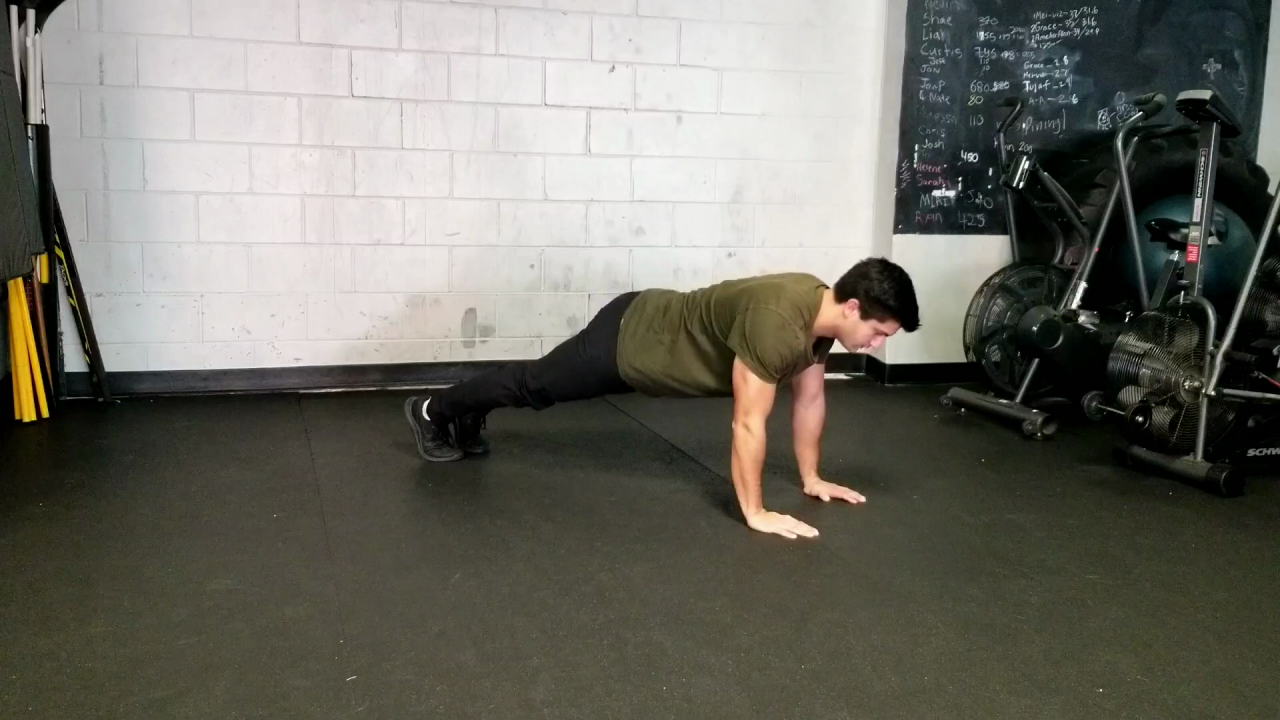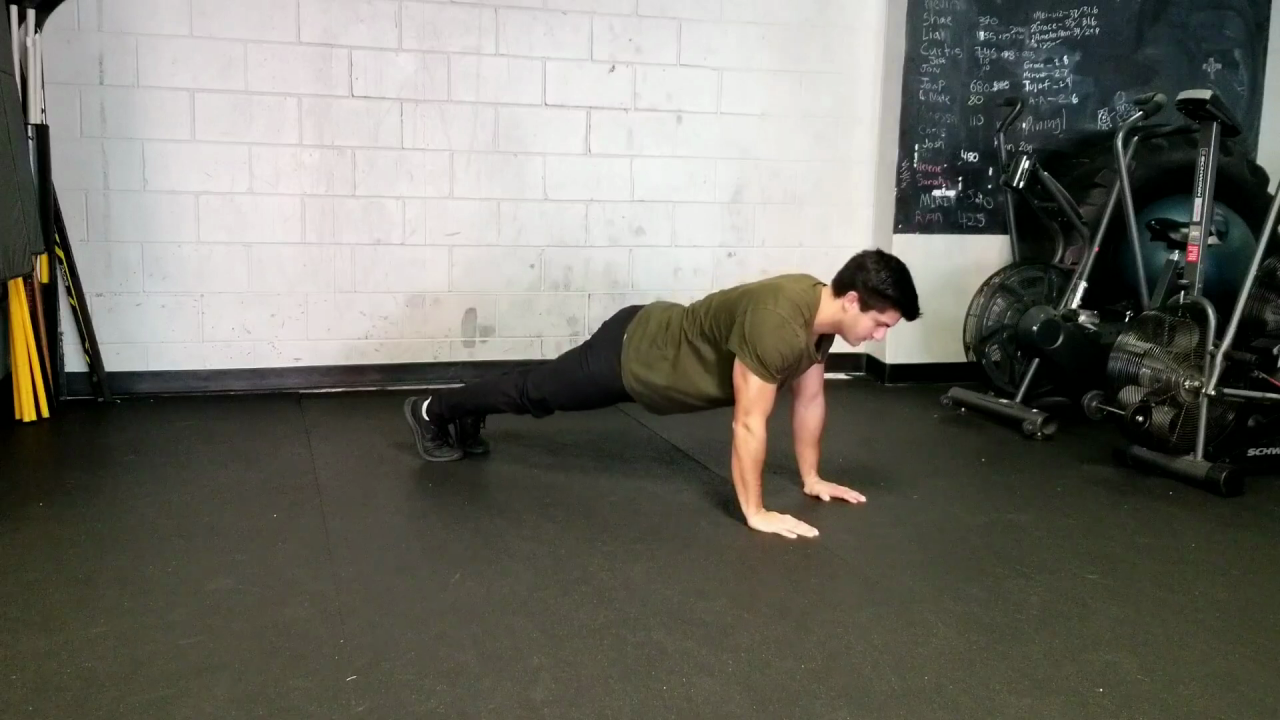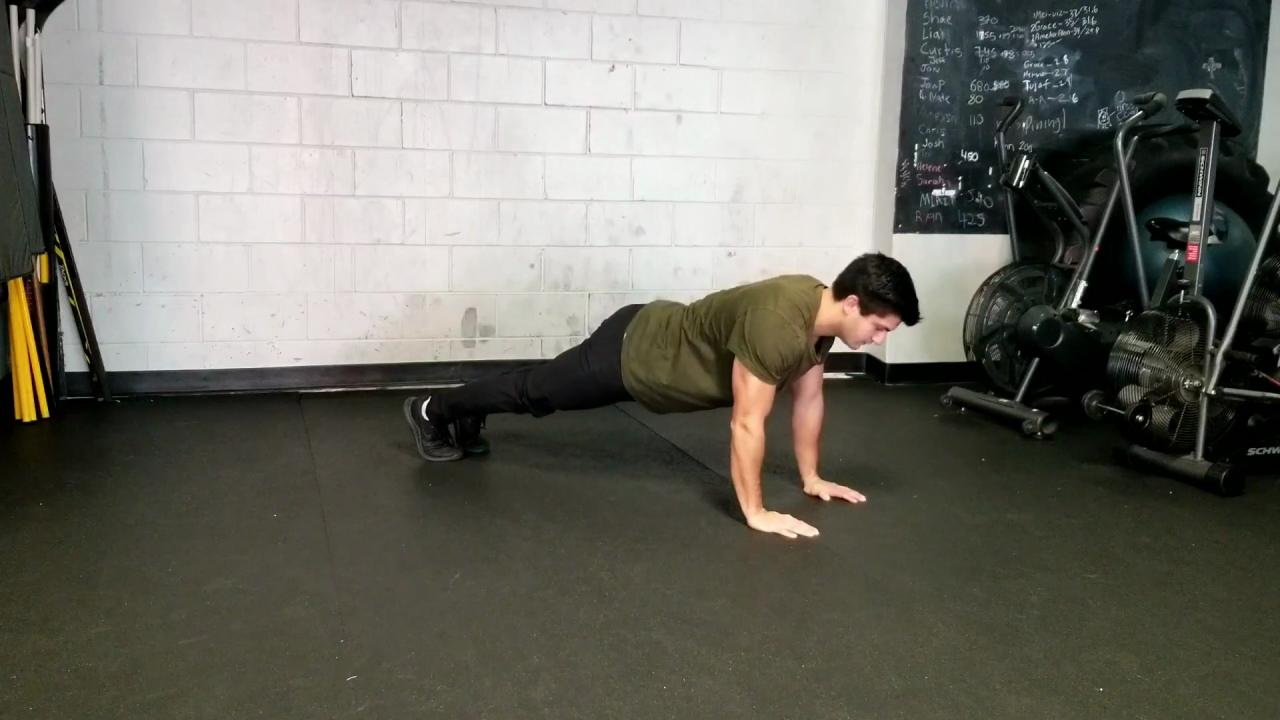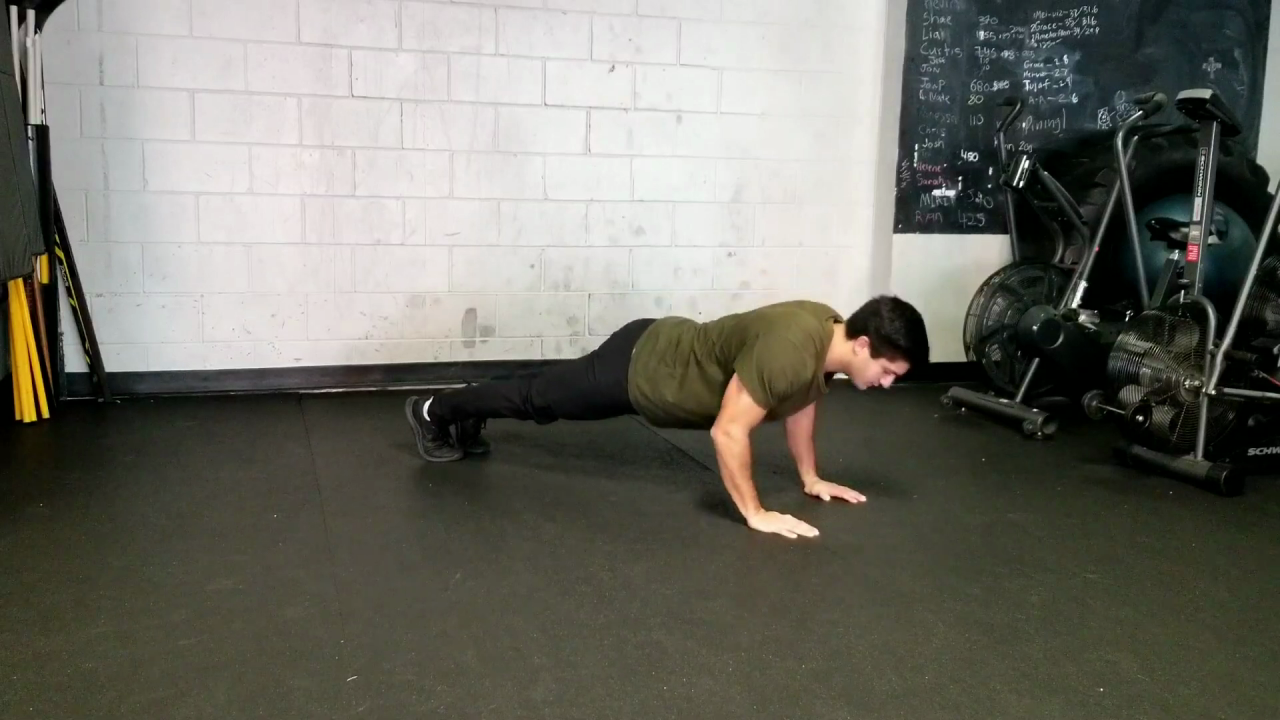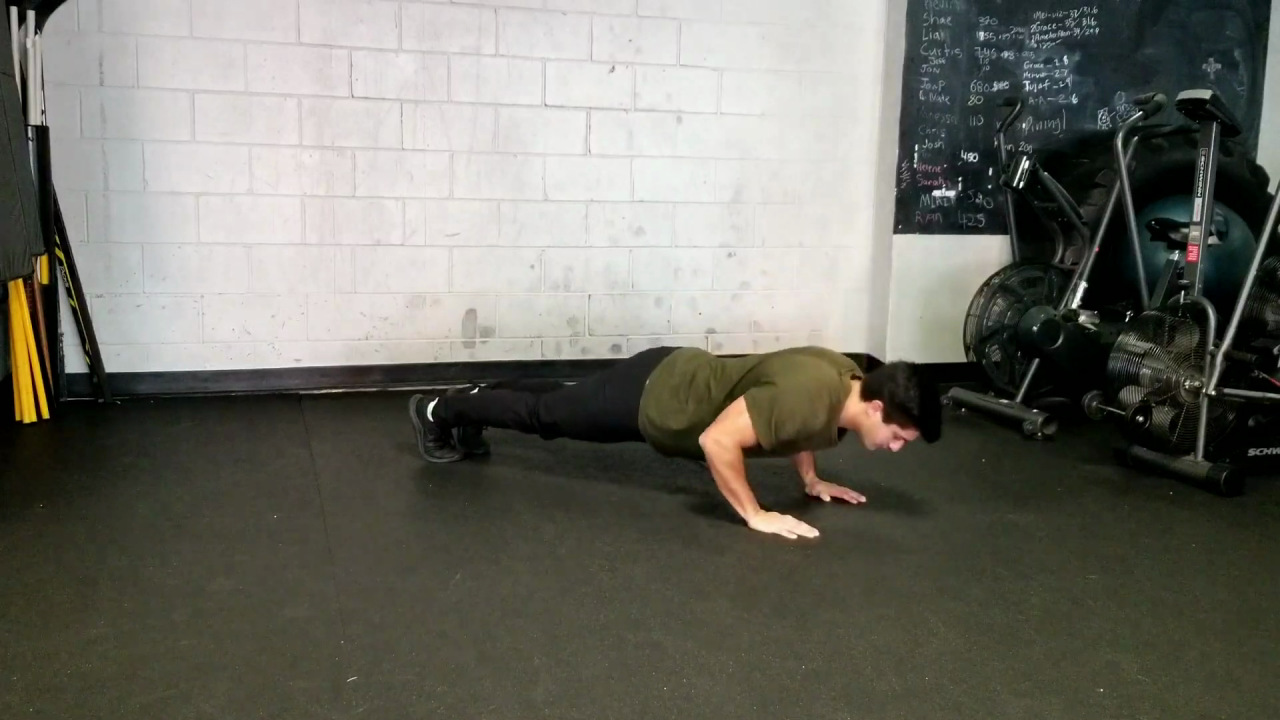
dt=0.5s
person 1, frame 1
left shoulder: (821, 309)
right shoulder: (778, 324)
left elbow: (810, 398)
right elbow: (747, 423)
left wrist: (812, 478)
right wrist: (755, 512)
left hip: (652, 339)
right hip: (628, 343)
left knee: (542, 388)
right knee: (535, 387)
left ankle: (466, 415)
right ankle: (433, 411)
person 1, frame 2
left shoulder: (820, 312)
right shoulder: (778, 323)
left elbow: (809, 399)
right elbow: (748, 424)
left wrist: (811, 478)
right wrist: (755, 513)
left hip: (658, 349)
right hip: (632, 357)
left knee: (546, 393)
right knee: (536, 394)
left ankle: (465, 415)
right ankle: (433, 411)
person 1, frame 3
left shoulder: (820, 310)
right shoulder: (778, 325)
left elbow: (808, 398)
right elbow: (746, 424)
left wrist: (811, 477)
right wrist: (755, 512)
left hip: (657, 339)
right hip: (631, 355)
left knee: (546, 390)
right knee: (535, 394)
left ankle: (464, 414)
right ankle: (433, 412)
person 1, frame 4
left shoulder: (829, 333)
right shoulder: (790, 351)
left elbow: (798, 403)
right elbow: (728, 431)
left wrist: (810, 477)
right wrist: (755, 514)
left hip: (667, 353)
right hip: (639, 370)
left knee: (548, 397)
right knee: (537, 401)
left ankle: (465, 413)
right ankle: (433, 411)
person 1, frame 5
left shoulder: (846, 379)
right shoulder: (808, 396)
right elbow: (717, 440)
left wrist: (811, 480)
right wrist: (755, 515)
left hip: (681, 376)
right hip: (653, 399)
left knee: (557, 406)
right knee: (545, 415)
left ankle: (470, 403)
right ankle: (438, 412)
